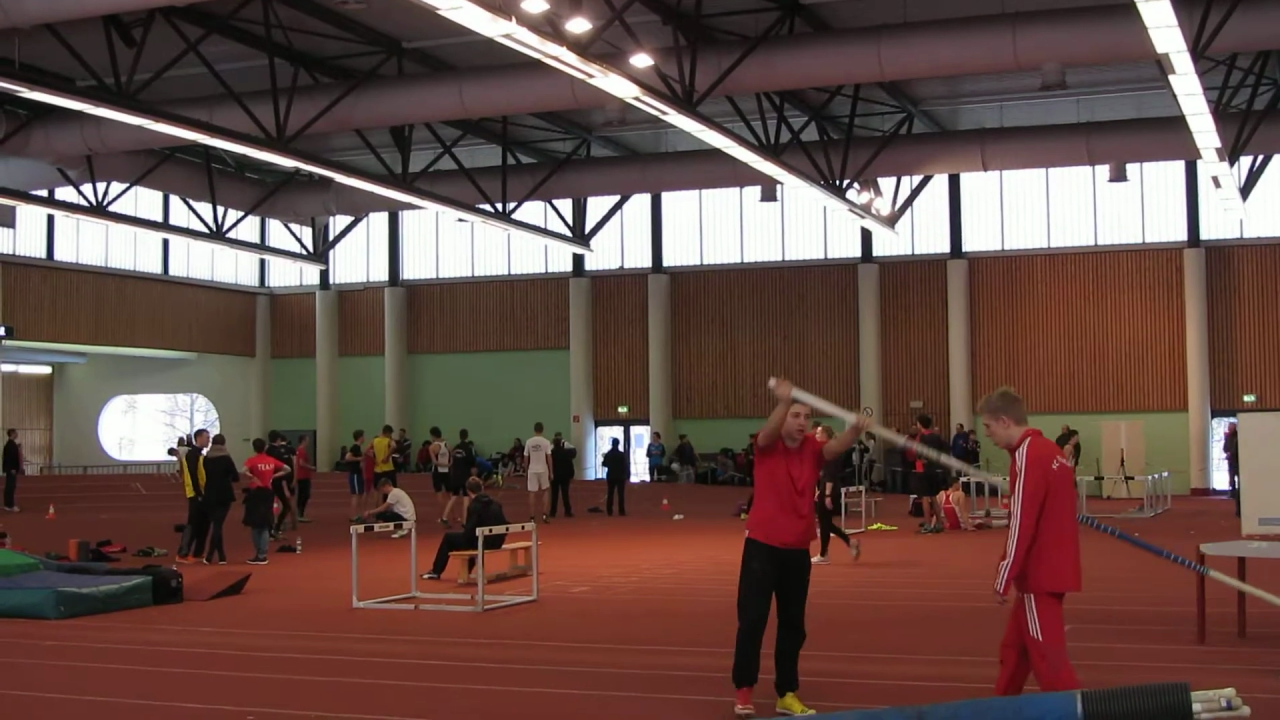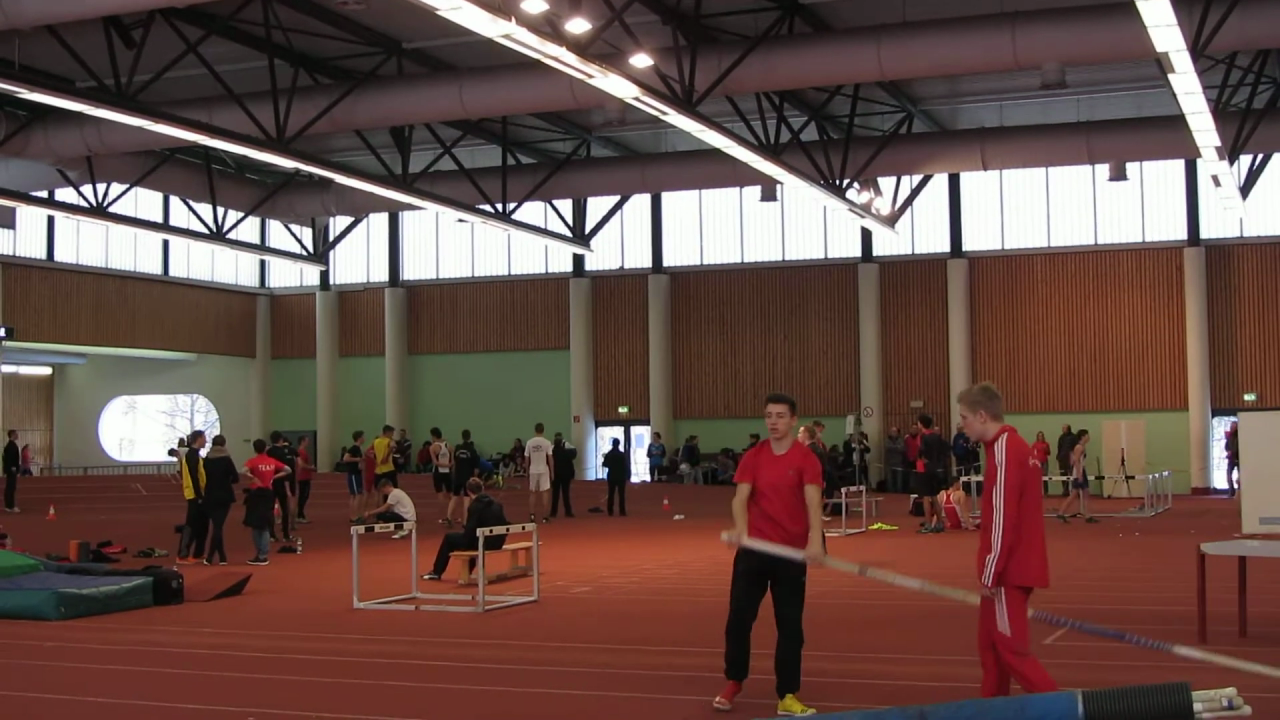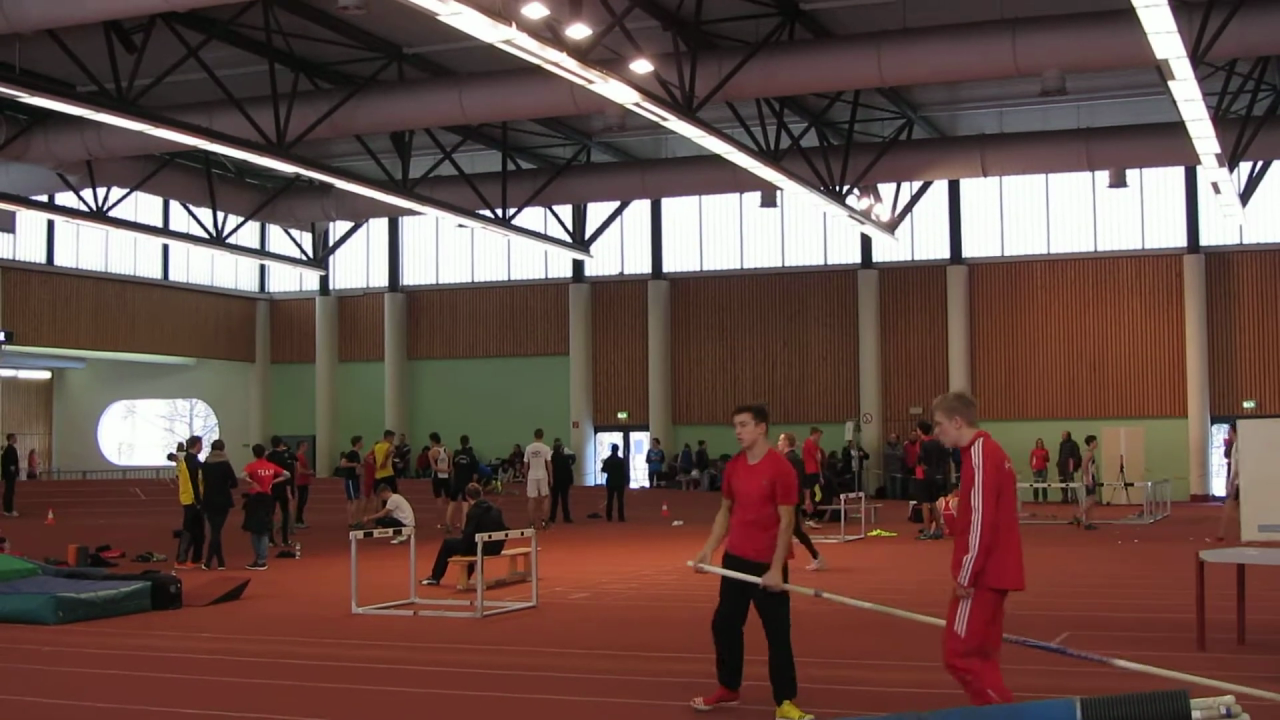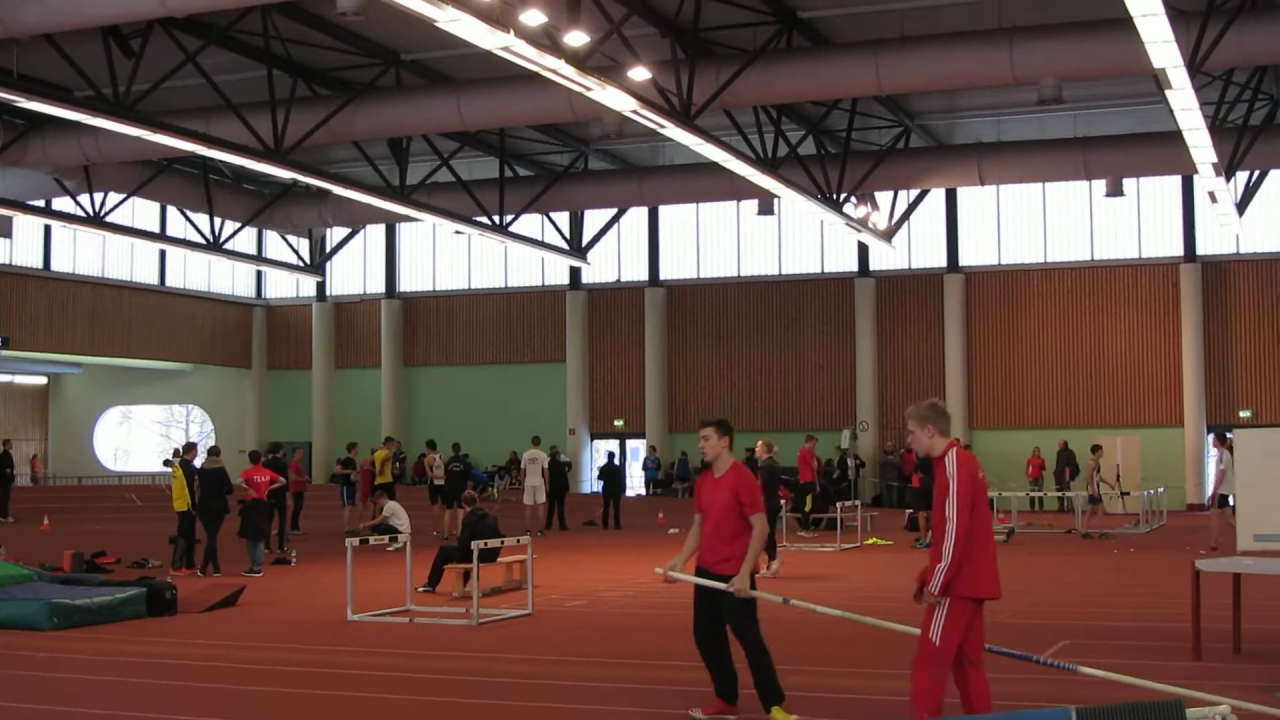
dt=0.2s
person 1, frame 1
left shoulder: (814, 449)
right shoulder: (768, 446)
left elbow: (837, 446)
right elbow: (768, 432)
left wrist: (854, 428)
right wrist: (782, 402)
left hip: (798, 550)
right hip: (762, 545)
left knee: (793, 624)
right knee: (752, 619)
left ankle: (786, 692)
right ankle: (743, 687)
person 1, frame 2
left shoulder: (806, 458)
right shoulder: (753, 457)
left elbow: (813, 503)
right elbow: (740, 499)
left wrist: (815, 540)
right wrist: (740, 530)
left hip: (790, 554)
right hip: (752, 550)
left knee: (790, 627)
right knee: (738, 619)
left ankle: (787, 694)
right ankle: (734, 681)
person 1, frame 3
left shoulder: (781, 468)
right shoulder: (733, 467)
left elbow: (786, 521)
left wrist: (777, 568)
right wrist: (708, 549)
left hip: (768, 563)
right hip: (735, 558)
left knee: (778, 633)
right knee: (724, 624)
right ankle: (728, 687)
person 1, frame 4
left shoulder: (743, 479)
right shoulder: (703, 482)
left elbow: (760, 529)
left wrist: (744, 573)
right wrist: (681, 560)
left hip: (735, 575)
right hip: (706, 571)
left knee: (750, 640)
right knee: (706, 636)
person 2, frame 1
left shoulder: (1027, 454)
right shoulder: (1050, 451)
left elbow: (1022, 521)
left wrist: (1003, 577)
left hip: (1039, 572)
right hip: (1055, 567)
left knee: (1047, 656)
right knee: (1015, 648)
person 2, frame 2
left shoulder: (1003, 449)
right shoulder: (1017, 446)
left elbow: (1003, 517)
left wrist: (989, 572)
left hip: (1010, 569)
right hip: (1019, 566)
left knee: (1013, 651)
right knee: (992, 646)
person 2, frame 3
left shoulder: (979, 453)
right shoulder: (991, 452)
left elbow: (981, 519)
left wrist: (966, 573)
right wrist: (969, 571)
left hip: (983, 574)
right hip: (995, 571)
left knee: (957, 652)
right knee: (981, 653)
person 2, frame 4
left shoulder: (953, 462)
right shoulder: (963, 461)
left elbow: (955, 529)
left wrist: (936, 582)
right wrist: (927, 576)
left hip: (957, 582)
right hip: (971, 580)
left knee: (930, 661)
right knee: (966, 661)
